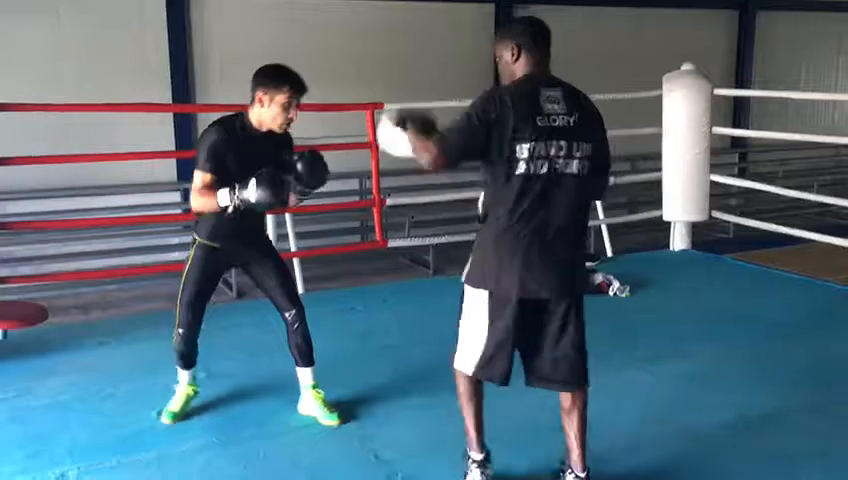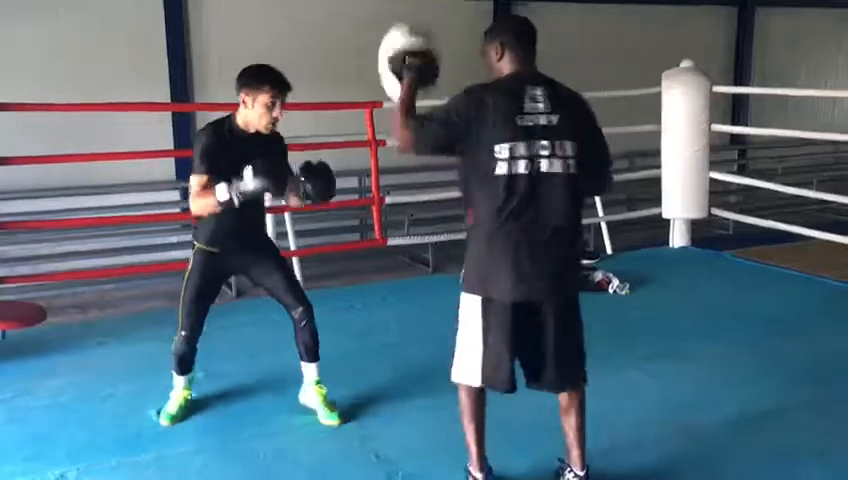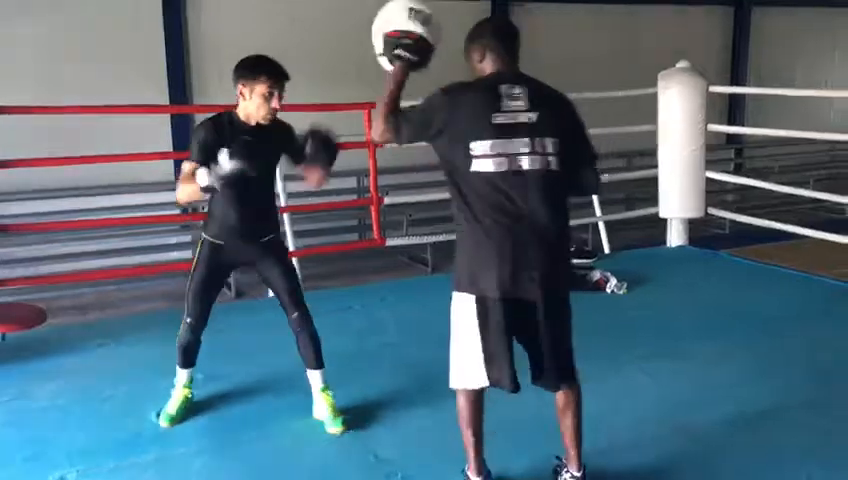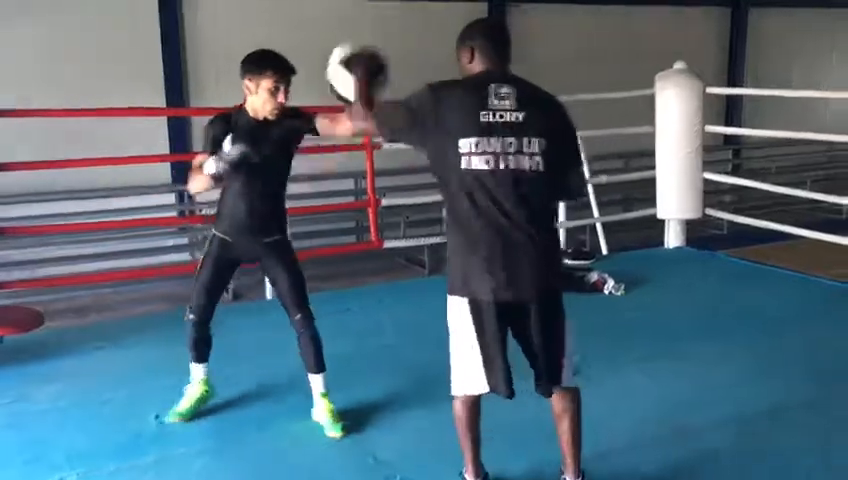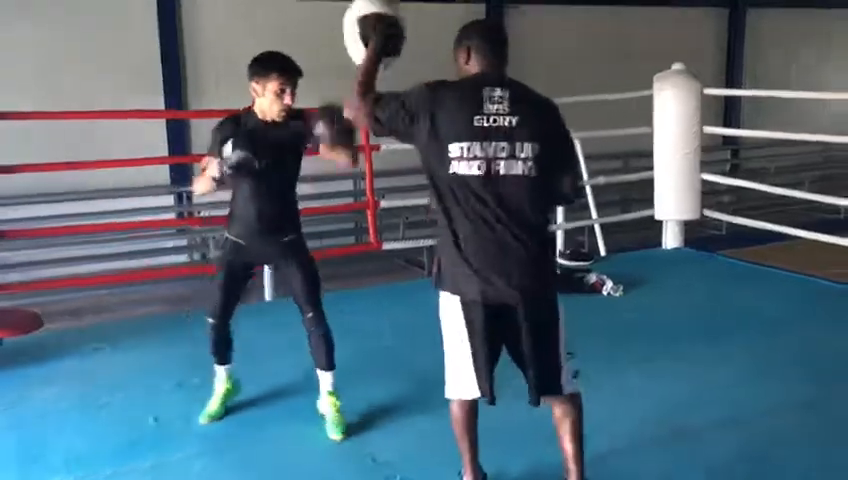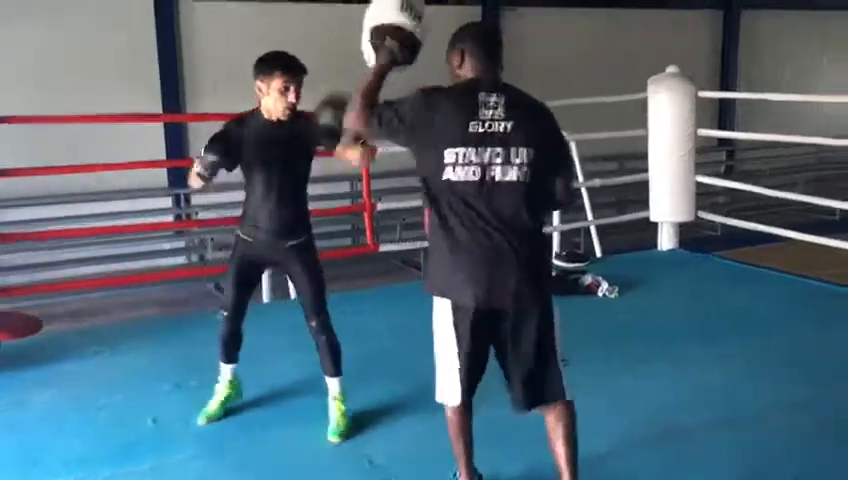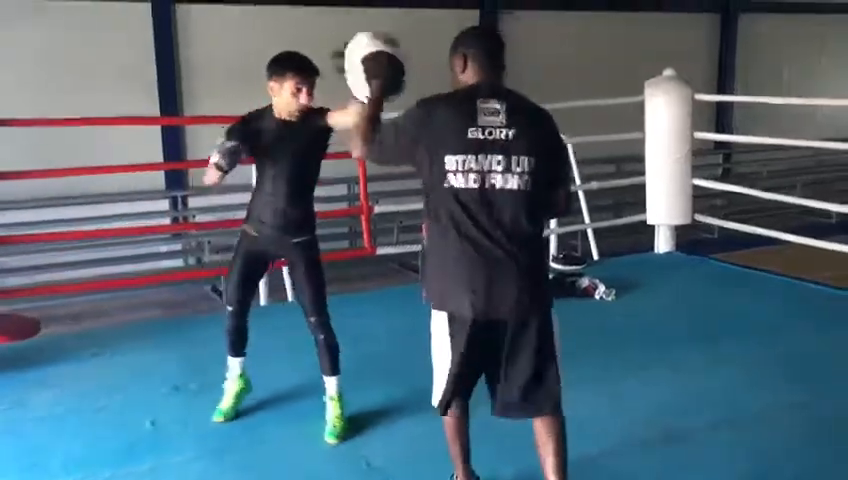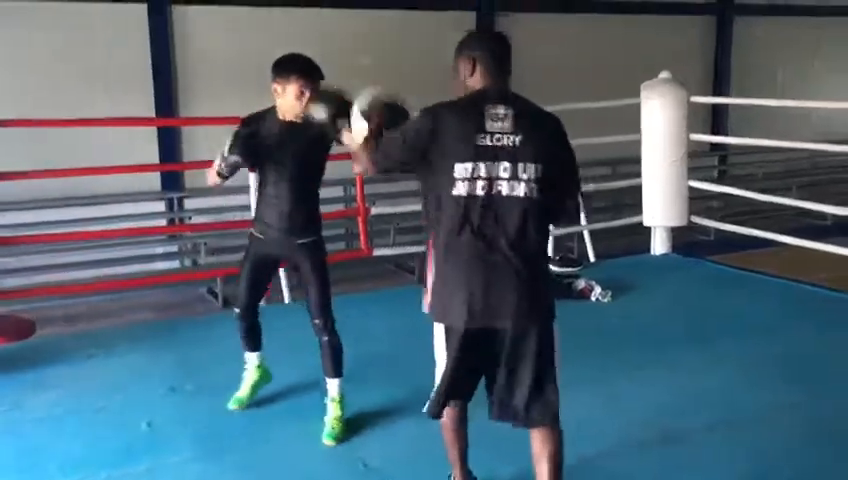
dt=0.1s
person 1, frame 1
left shoulder: (499, 103)
right shoulder: (584, 108)
left elbow: (435, 156)
right elbow: (597, 185)
left wrist: (410, 124)
left hip: (504, 262)
right hip: (564, 264)
left knee: (470, 363)
right knee: (569, 374)
person 1, frame 2
left shoulder: (481, 101)
right shoulder: (575, 106)
left elbow: (404, 137)
right elbow: (599, 182)
left wrist: (408, 82)
left hip: (494, 264)
right hip: (557, 264)
left knee: (469, 372)
right knee: (567, 374)
person 1, frame 3
left shoulder: (456, 102)
right shoulder: (557, 106)
left elbow: (381, 129)
right elbow: (587, 182)
left wrist: (399, 71)
left hip: (482, 267)
right hip: (546, 265)
left knee: (470, 375)
right knee: (561, 375)
person 1, frame 4
left shoulder: (443, 100)
right shoulder: (547, 106)
left elbow: (367, 121)
right elbow: (573, 187)
left hip: (475, 269)
right hip: (537, 265)
left knee: (466, 380)
right knee: (559, 378)
person 1, frame 5
left shoulder: (437, 101)
right shoulder: (542, 109)
left elbow: (361, 111)
right elbow: (567, 190)
left wrist: (370, 58)
left hip: (467, 274)
right hip: (531, 271)
left knee: (464, 385)
right knee: (557, 384)
person 1, frame 6
left shoulder: (431, 107)
right shoulder: (536, 114)
left elbow: (358, 122)
right elbow: (560, 195)
left wrist: (382, 65)
left hip: (459, 278)
right hip: (524, 276)
left knee: (455, 389)
right knee: (550, 390)
person 1, frame 7
left shoulder: (433, 114)
right shoulder: (537, 121)
left elbow: (365, 146)
right elbow: (560, 203)
left wrist: (375, 92)
left hip: (456, 284)
right hip: (523, 285)
left knee: (453, 393)
right knee: (542, 402)
person 1, frame 8
left shoulder: (439, 121)
right shoulder: (546, 126)
left elbow: (369, 160)
right elbow: (568, 210)
left wrist: (362, 136)
left hip: (459, 290)
right hip: (524, 292)
left knee: (451, 394)
right knee: (540, 411)
person 2, frame 1
left shoulder: (281, 142)
right shoulder: (220, 134)
left elbow: (285, 198)
right elbow: (198, 200)
left wrist: (301, 182)
right wrist: (240, 197)
left hip: (254, 240)
right hip: (212, 243)
left knee: (293, 313)
right knee: (187, 325)
left ankle: (310, 395)
right ankle: (185, 388)
person 2, frame 2
left shoulder: (273, 143)
right shoulder: (212, 138)
left elbow: (290, 198)
right elbow: (197, 203)
left wrist: (303, 188)
right wrist: (240, 188)
left hip: (255, 244)
right hip: (212, 247)
left knee: (301, 309)
right knee: (188, 330)
left ankle: (312, 389)
right ankle: (181, 392)
person 2, frame 3
left shoulder: (281, 131)
right shoulder: (212, 130)
left elbow: (311, 177)
right elbow: (182, 192)
left wrist: (321, 160)
right wrist: (216, 173)
left hip: (265, 239)
right hip: (219, 239)
left knee: (299, 316)
right knee: (193, 319)
left ankle: (322, 399)
right ankle: (182, 389)
person 2, frame 4
left shoulder: (292, 121)
right shoulder: (222, 125)
right elbow: (195, 185)
right wrist: (224, 160)
left hip: (272, 237)
right hip: (227, 235)
left knee: (301, 316)
right knee: (197, 314)
left ankle: (321, 402)
right ankle: (199, 385)
person 2, frame 5
left shoulder: (301, 124)
right shoulder: (230, 128)
left elbow: (346, 159)
right elbow: (201, 187)
left wrist: (336, 137)
right wrist: (224, 165)
left hip: (285, 238)
right hip: (240, 237)
left knee: (313, 315)
right knee: (218, 317)
left ankle: (329, 399)
right ankle: (224, 387)
person 2, frame 6
left shoulder: (307, 125)
right shoulder: (238, 129)
right elbow: (195, 182)
left wrist: (337, 136)
right wrist: (206, 165)
left hip: (295, 240)
right hip: (251, 236)
left knee: (318, 320)
right knee: (230, 316)
left ankle: (336, 401)
right ankle: (227, 385)
person 2, frame 7
left shoulder: (316, 121)
right shoulder: (252, 125)
left elbow: (351, 116)
right elbow: (211, 178)
right wrist: (224, 156)
left hip: (300, 236)
right hip: (257, 231)
left knee: (317, 319)
right knee: (235, 309)
left ankle: (334, 403)
right ankle: (235, 383)
person 2, frame 8
left shoulder: (320, 125)
right shoulder: (254, 126)
right elbow: (213, 179)
left wrist: (340, 113)
right wrist: (226, 164)
left hip: (306, 238)
right hip: (264, 234)
left knee: (322, 320)
right knee: (244, 308)
left ankle: (334, 404)
right ankle: (255, 371)
